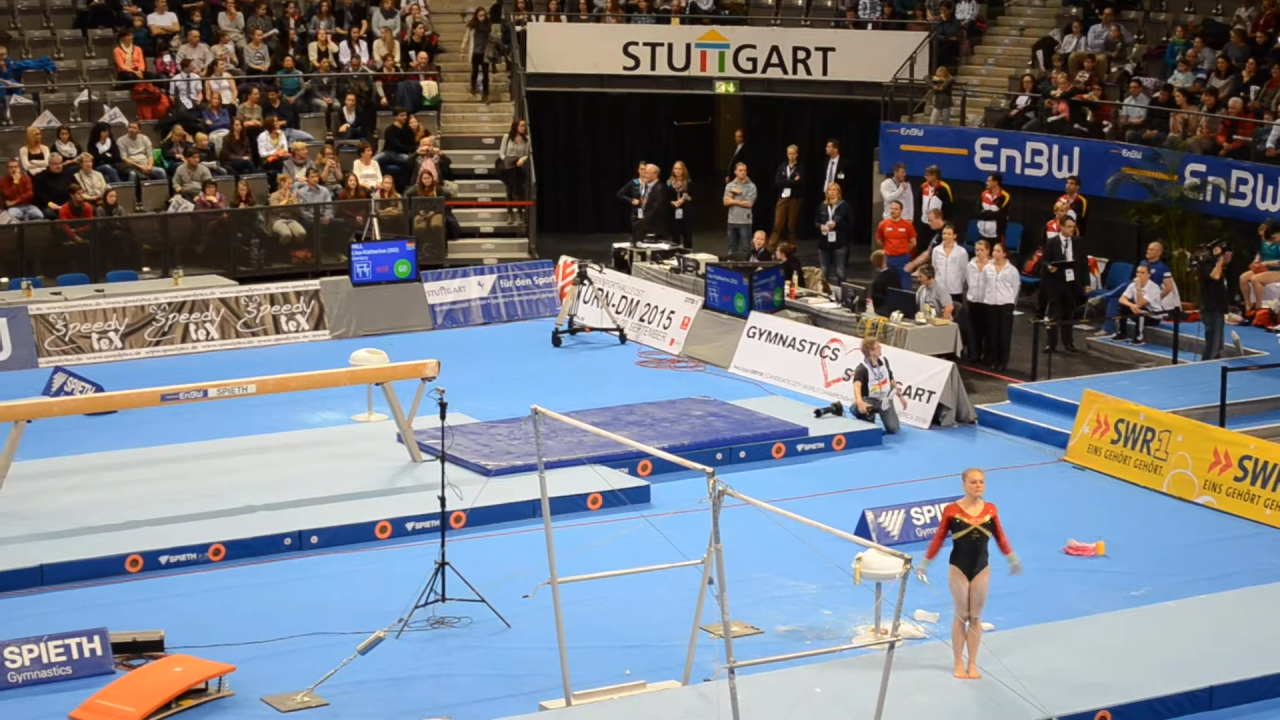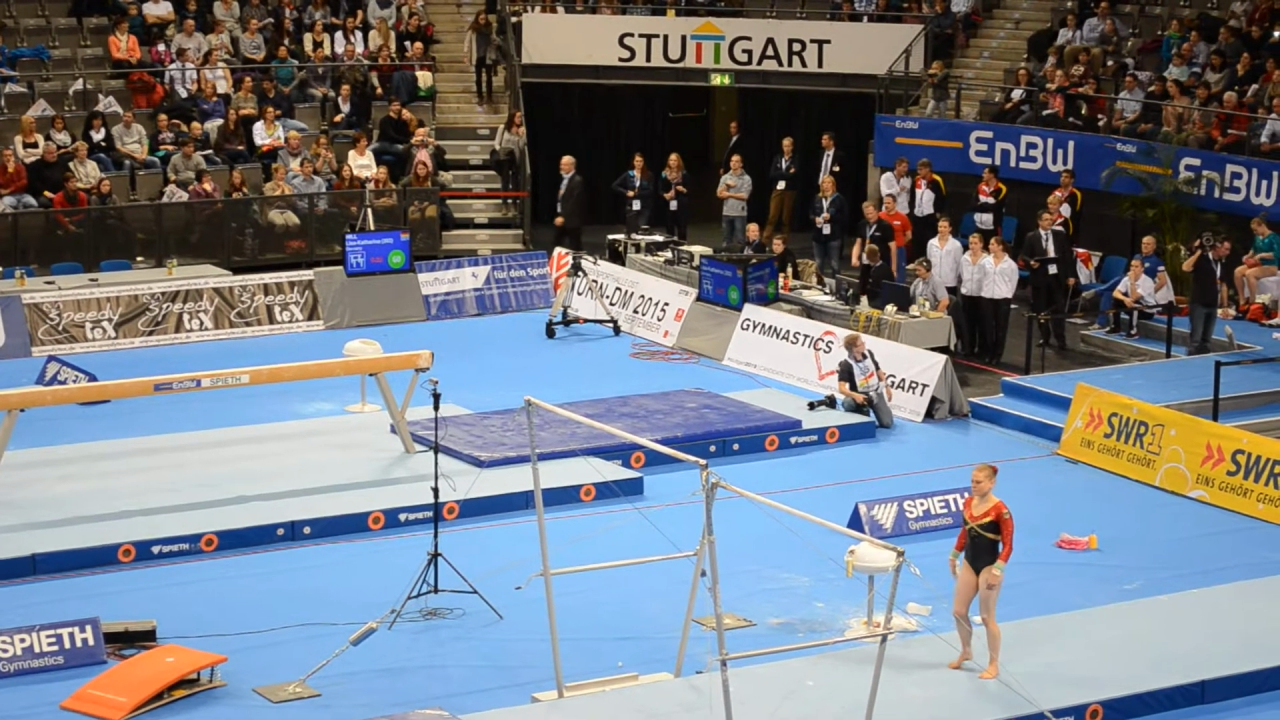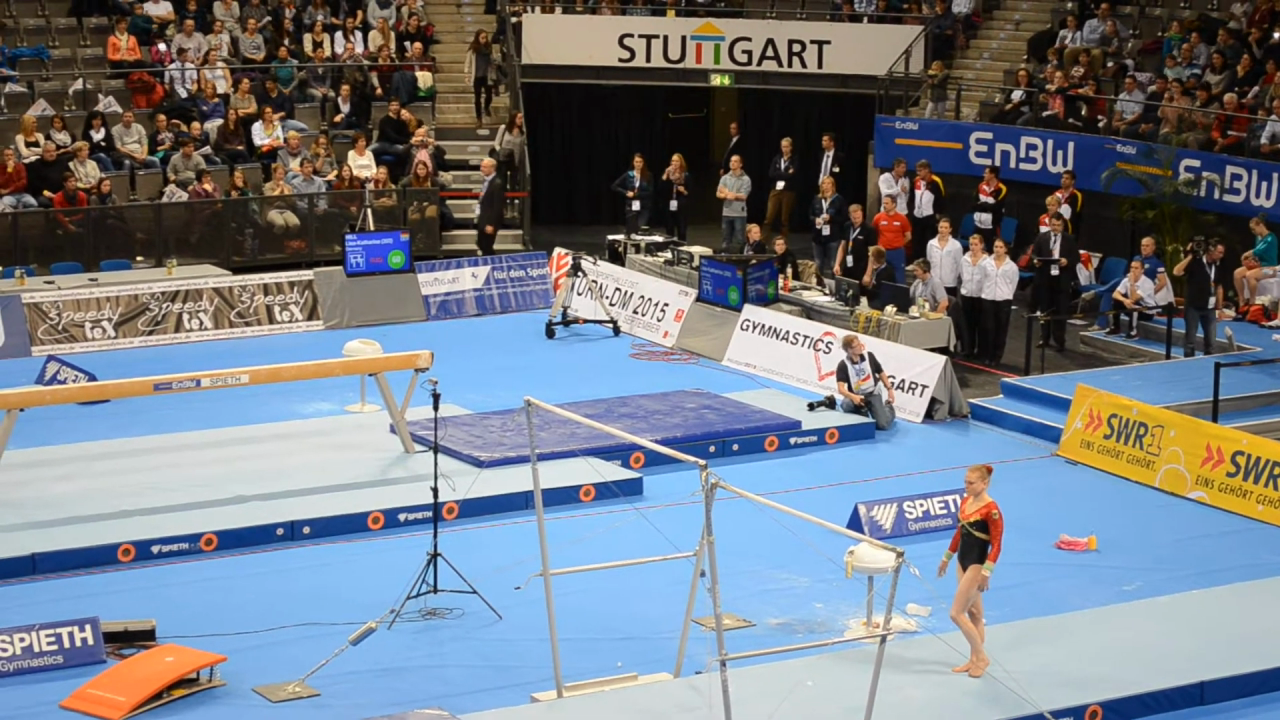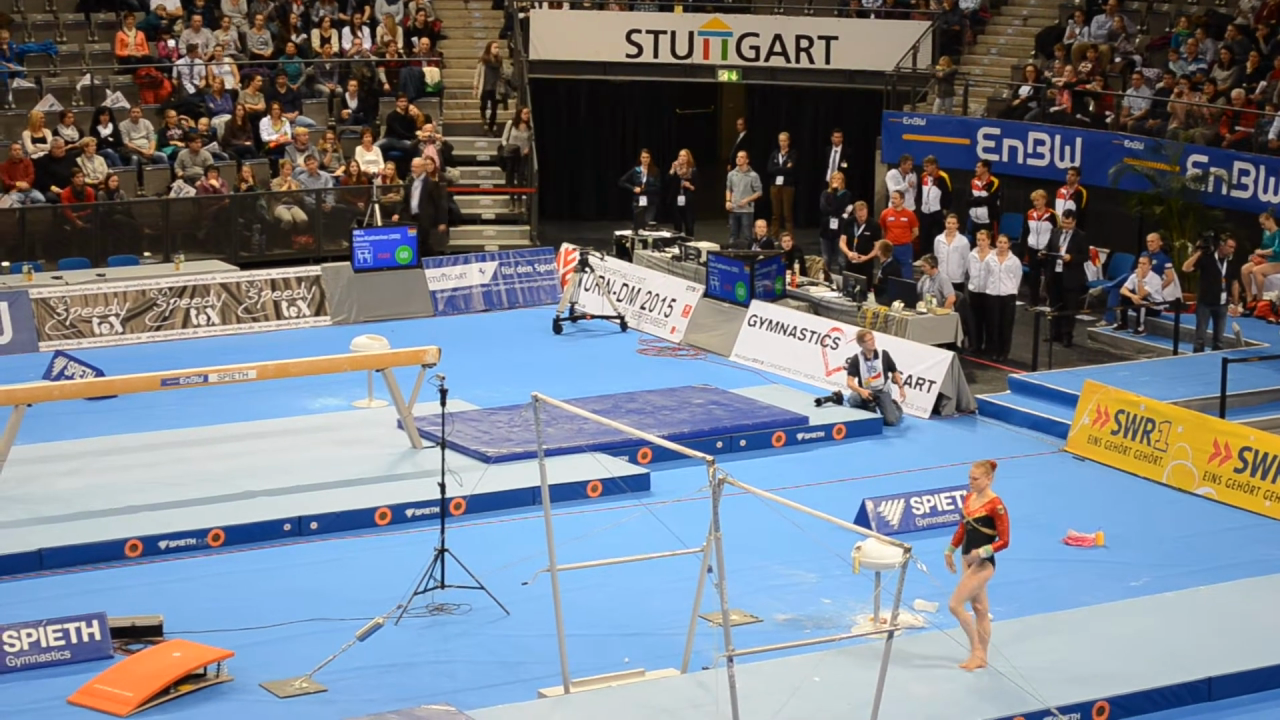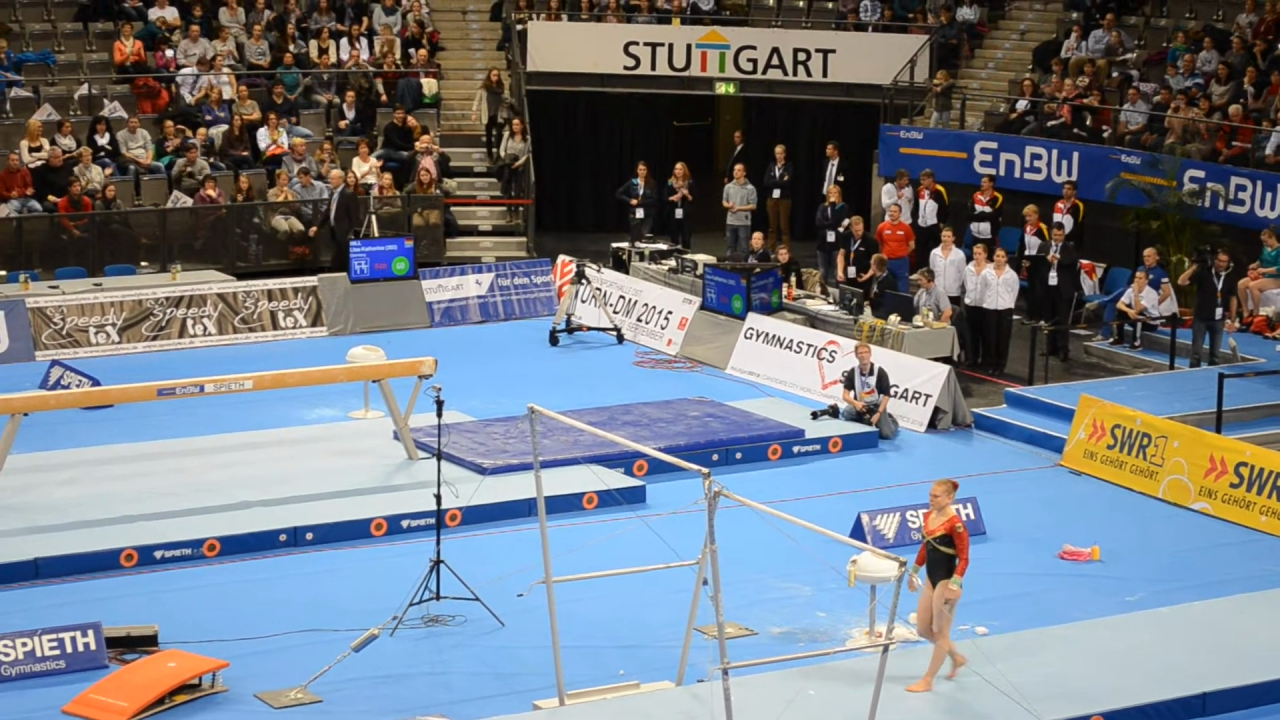
dt=1s
person 1, frame 1
left shoulder: (990, 510)
right shoulder: (951, 510)
left elbow: (1000, 538)
right elbow: (938, 540)
left wrist: (1013, 560)
right wrist: (924, 564)
left hip: (981, 568)
right hip: (958, 568)
left knee: (975, 617)
right knee: (961, 616)
left ankle: (972, 663)
right ankle: (959, 663)
person 1, frame 2
left shoulder: (1001, 510)
right shoulder: (968, 503)
left elbow: (1007, 545)
left wrist: (996, 571)
right wrist: (954, 557)
left hip: (988, 566)
right hip: (969, 564)
left knee: (987, 617)
right knee: (959, 612)
left ankle: (993, 664)
right ankle: (965, 651)
person 1, frame 3
left shoulder: (991, 510)
right shoulder: (965, 501)
left elbow: (996, 545)
left wrist: (986, 573)
right wrist: (946, 558)
left hip: (977, 565)
right hip: (963, 562)
left knee: (957, 613)
right knee: (974, 613)
left ankle: (981, 657)
right ankle: (974, 659)
person 1, frame 4
left shoulder: (996, 505)
right shoulder: (969, 497)
left elbow: (1004, 541)
left wrist: (981, 553)
right wrist: (950, 551)
left hip: (983, 562)
right hip: (969, 560)
left knee: (955, 605)
right knee: (979, 608)
left ankle: (977, 650)
right ankle: (980, 655)
person 1, frame 5
left shoulder: (955, 523)
right shoulder: (928, 516)
left elbow: (963, 559)
left wrist: (954, 586)
right wrist: (914, 572)
left hip: (946, 580)
right hip: (931, 579)
left knee: (940, 632)
right knee: (923, 629)
left ankle: (927, 680)
right ankle: (956, 657)
